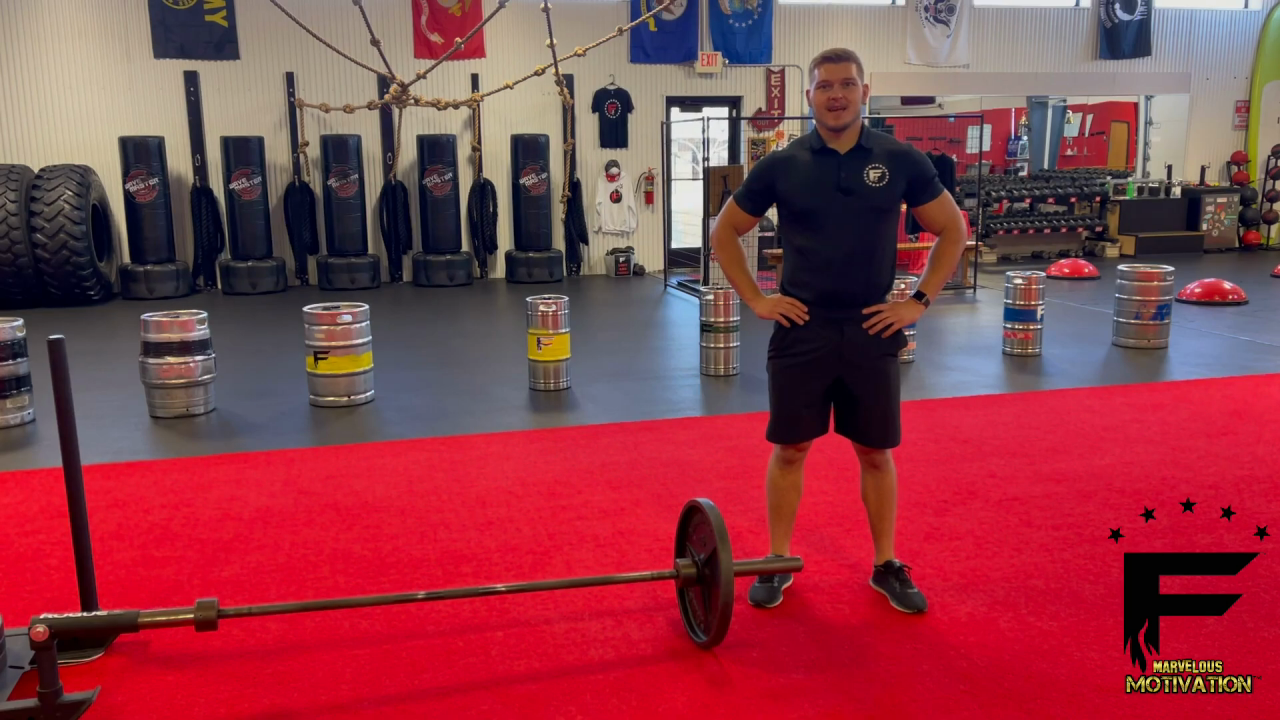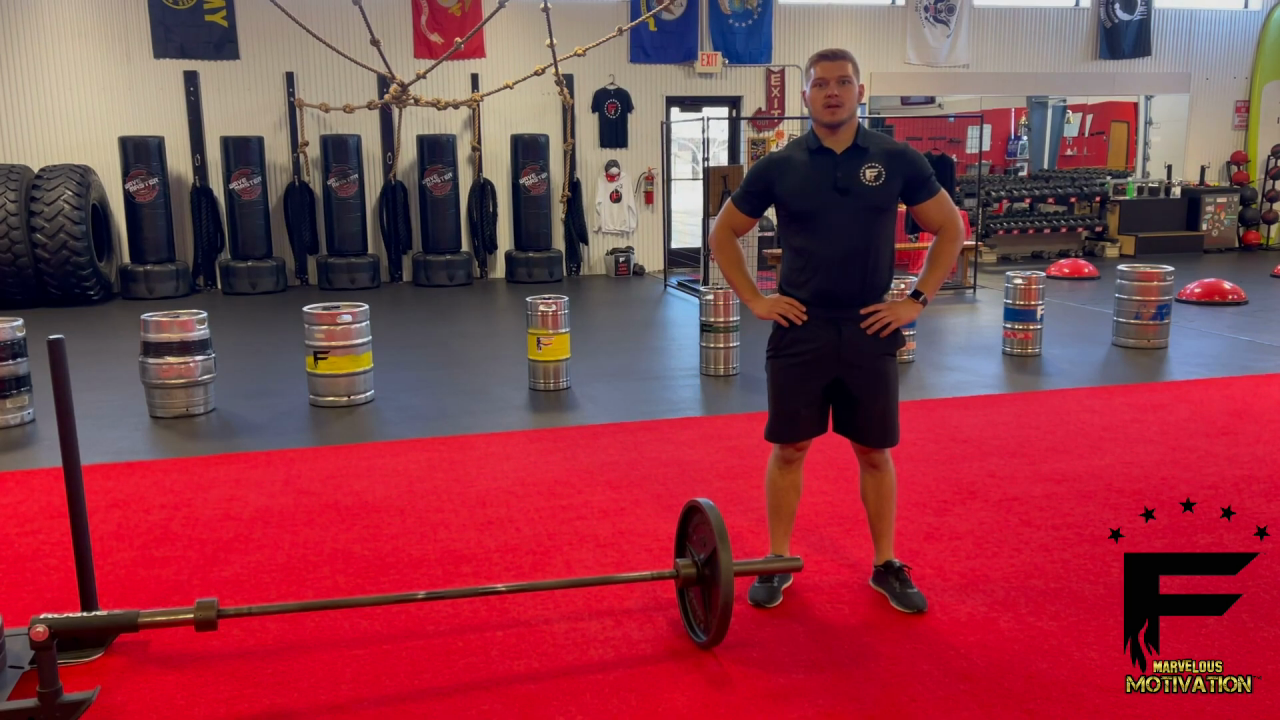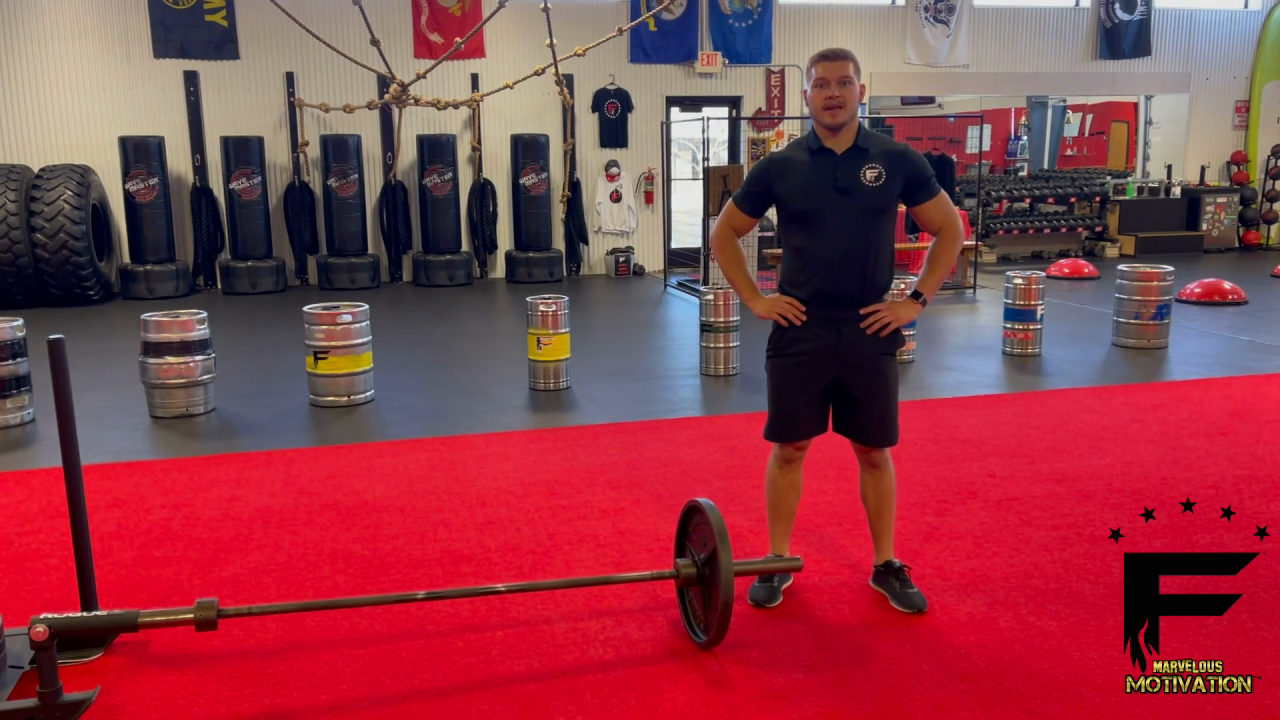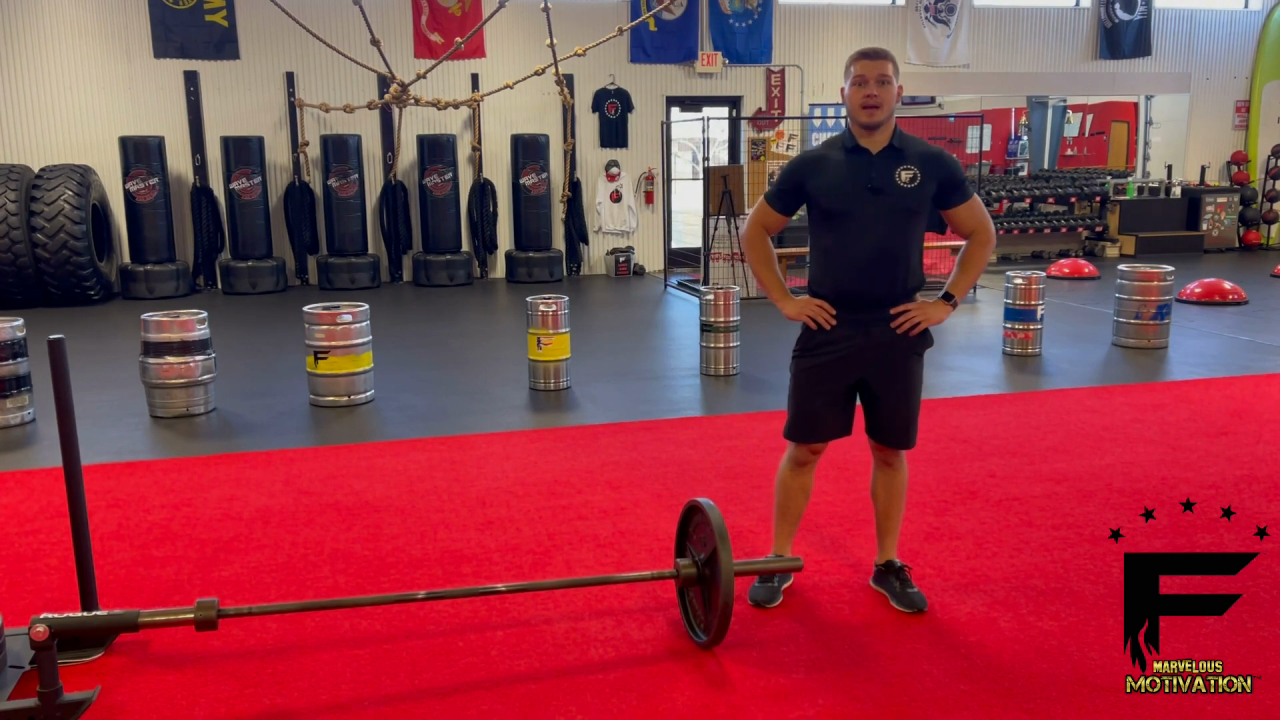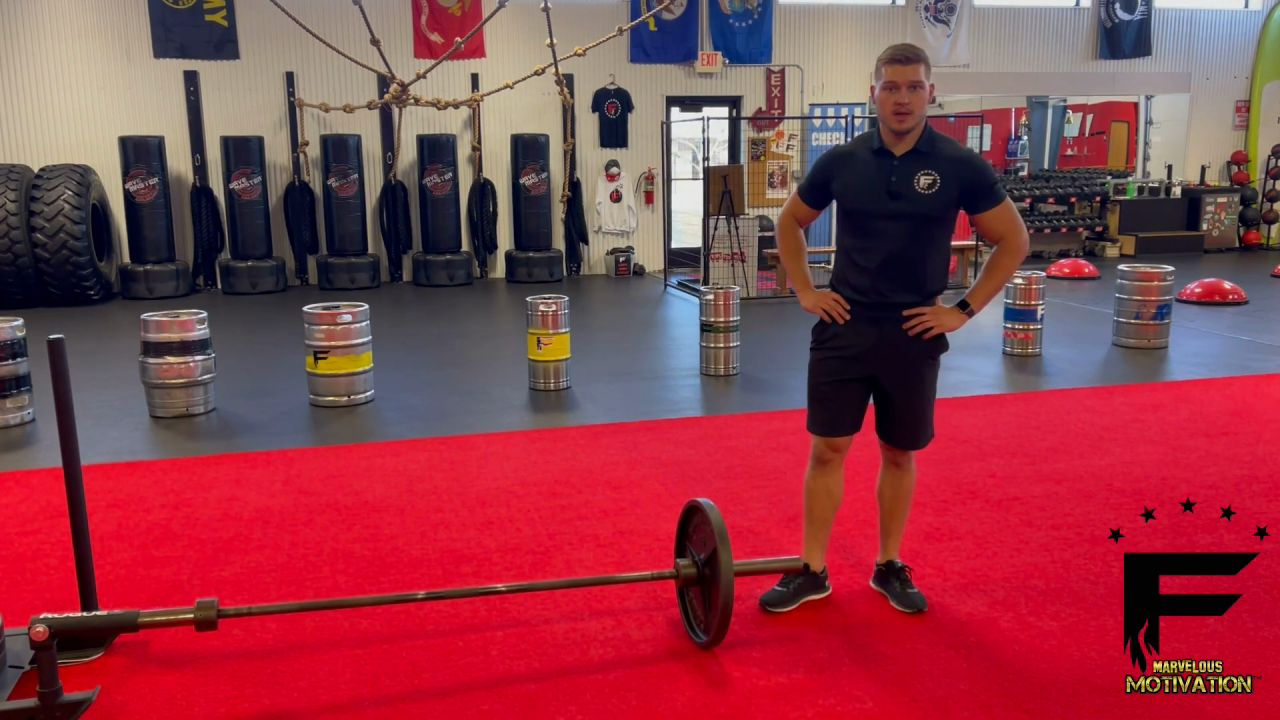
dt=1s
person 1, frame 1
left shoulder: (901, 160)
right shoulder: (782, 165)
left elbow: (952, 231)
right elbow: (724, 232)
left wrist: (919, 300)
right wrist: (755, 299)
left hip: (871, 332)
right hip: (801, 331)
left knee: (876, 451)
right knee: (789, 448)
left ankle: (887, 566)
right ankle: (777, 563)
person 1, frame 2
left shoulder: (897, 159)
right shoulder: (778, 166)
left elbow: (950, 229)
right elbow: (723, 234)
left wrist: (917, 299)
right wrist: (753, 299)
left hip: (870, 331)
right hip: (799, 332)
left knee: (875, 451)
right knee: (788, 448)
left ankle: (887, 566)
right ankle: (778, 562)
person 1, frame 3
left shoulder: (898, 161)
right shoulder: (779, 167)
left elbow: (949, 230)
right elbow: (724, 234)
left wrist: (917, 299)
right wrist: (754, 299)
left hip: (870, 332)
right hip: (799, 331)
left knee: (875, 451)
right knee: (788, 448)
left ankle: (886, 565)
right ankle: (777, 562)
person 1, frame 4
left shoulder: (931, 163)
right shoulder: (812, 165)
left elbow: (981, 234)
right elbow: (756, 232)
left wrist: (946, 301)
right wrist: (783, 299)
left hip: (897, 334)
right hip: (828, 332)
left knee: (891, 452)
right knee: (804, 449)
left ankle: (888, 565)
right ankle: (779, 561)
person 1, frame 5
left shoulder: (960, 166)
right shoulder: (841, 161)
left elbow: (1014, 240)
right elbow: (789, 223)
left wrist: (964, 309)
right wrist: (804, 291)
left hip: (912, 334)
right hip: (842, 329)
left knee: (900, 453)
right knee: (827, 448)
left ankle: (890, 566)
right ankle: (812, 569)
